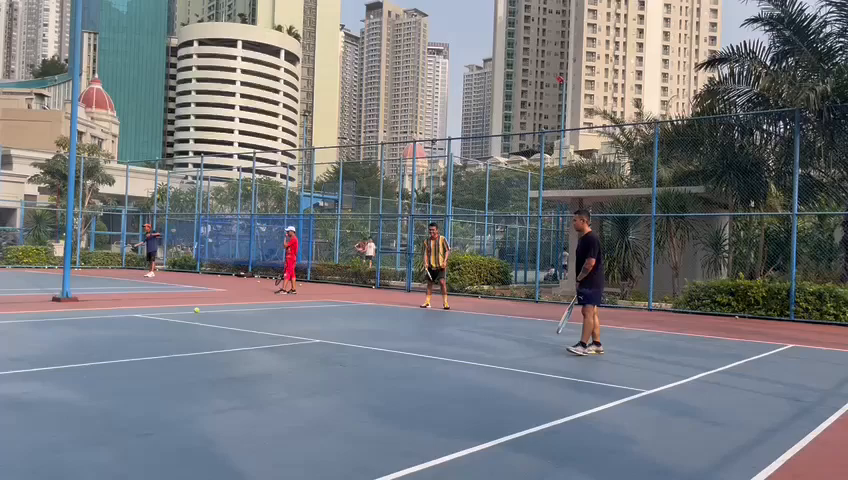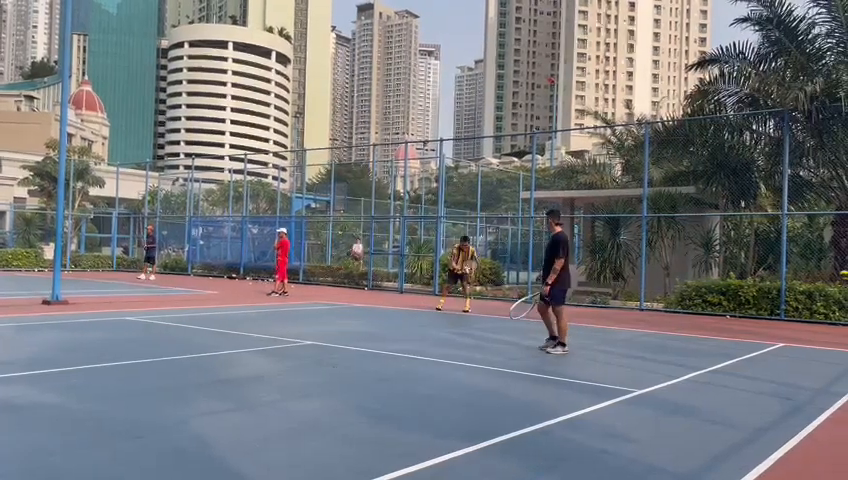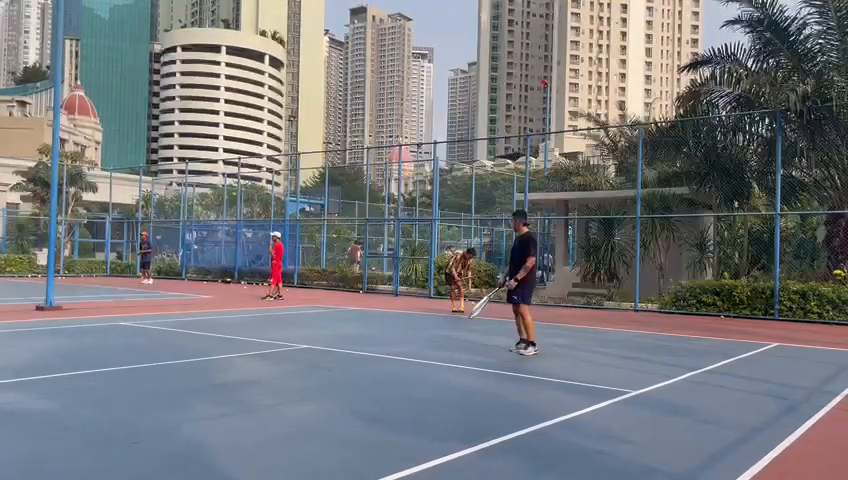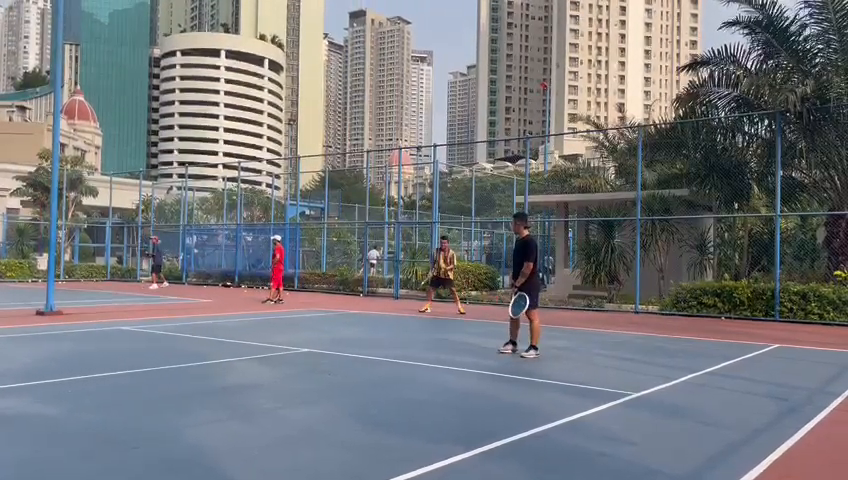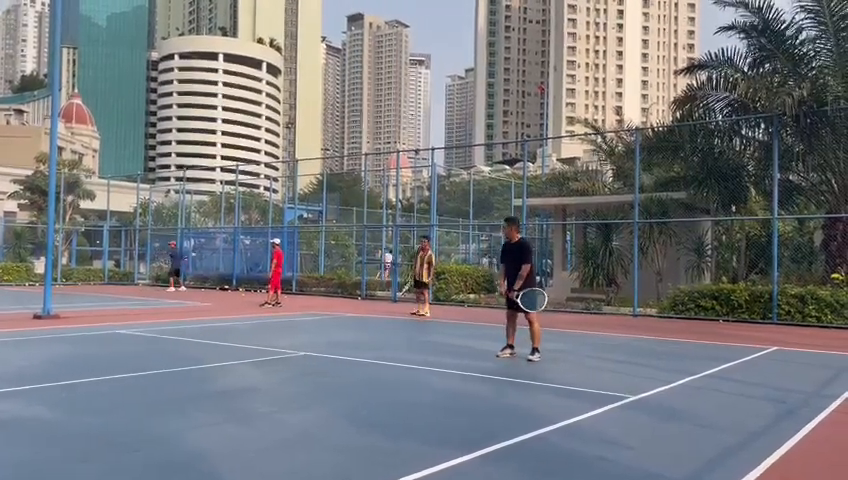
dt=1s
person 1, frame 1
left shoulder: (592, 238)
right shoulder: (582, 238)
left elbow: (590, 263)
left wrist: (578, 279)
right wrist: (580, 281)
left hip: (591, 283)
right hip: (587, 283)
left knee: (587, 312)
right knee: (592, 313)
left ankle: (583, 345)
right ankle: (596, 344)
person 1, frame 2
left shoulder: (560, 238)
right shoulder: (555, 237)
left elbow: (559, 264)
left wrist: (547, 282)
right wrist: (546, 281)
left hip: (557, 283)
right hip: (552, 283)
left knee: (558, 313)
right knee: (542, 309)
left ankle: (562, 344)
right ankle: (553, 337)
person 1, frame 3
left shoulder: (529, 238)
right shoulder: (518, 238)
left elbow: (531, 262)
left wrist: (516, 279)
right wrist: (508, 277)
left hip: (524, 282)
right hip: (515, 281)
left knee: (523, 312)
right knee: (517, 312)
left ankle: (532, 345)
right ankle: (523, 341)
person 1, frame 4
left shoulder: (529, 242)
right shoulder: (519, 241)
left elbow: (528, 267)
left wrist: (517, 284)
right wrist: (513, 281)
left hip: (529, 285)
right hip: (518, 285)
left knee: (532, 316)
left ankle: (534, 348)
right ankle: (512, 343)
person 1, frame 5
left shoulder: (524, 245)
right shoulder: (506, 246)
left elbow: (526, 269)
right elbow: (503, 266)
left wrist: (516, 288)
right wrist: (502, 285)
left hip: (526, 288)
right hip: (511, 289)
left knee: (531, 318)
right knee: (510, 317)
left ankle: (536, 350)
right ankle: (510, 347)
